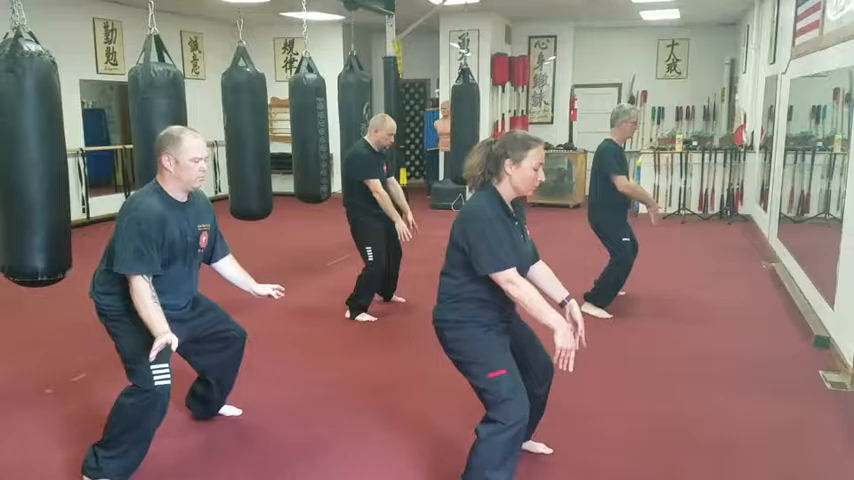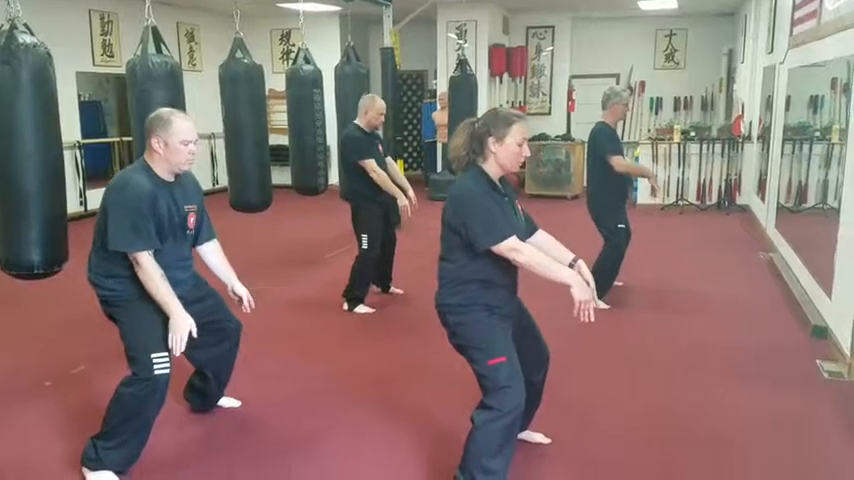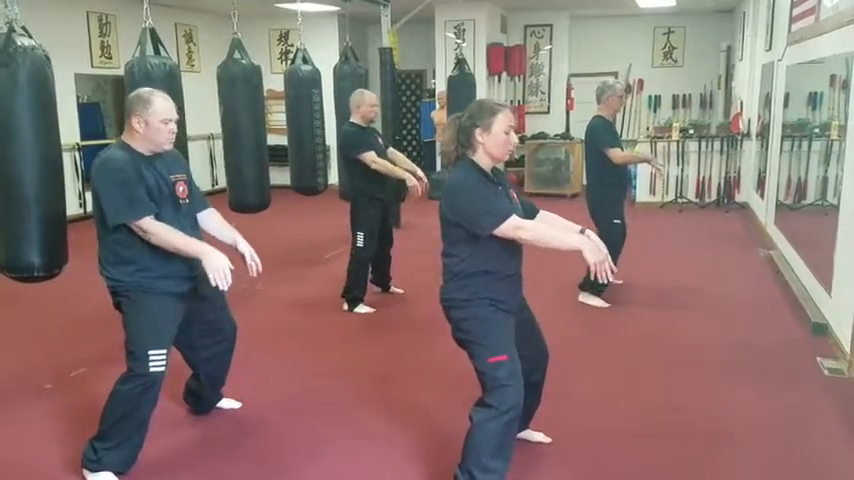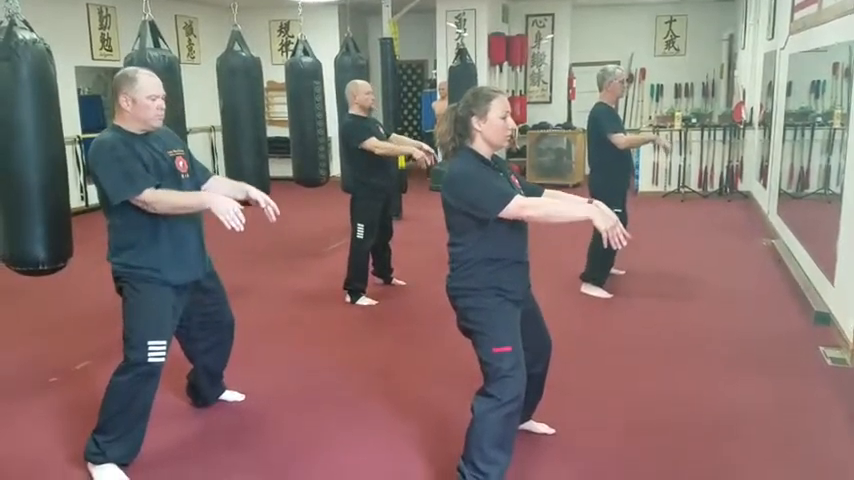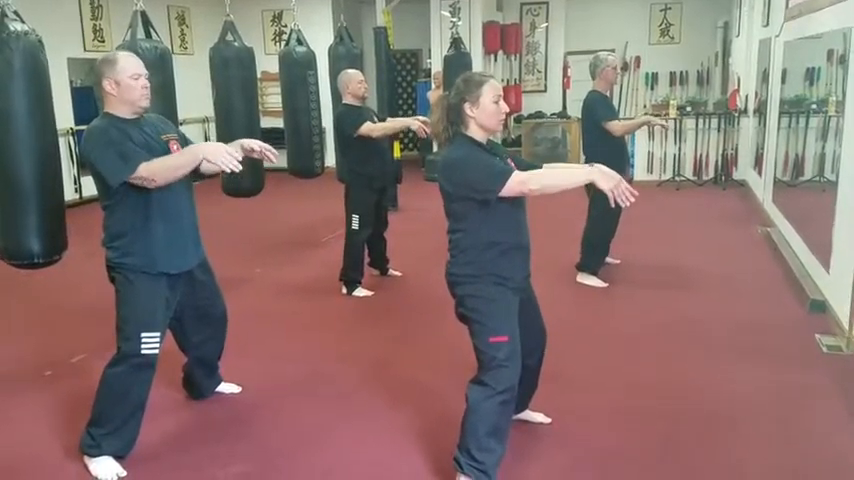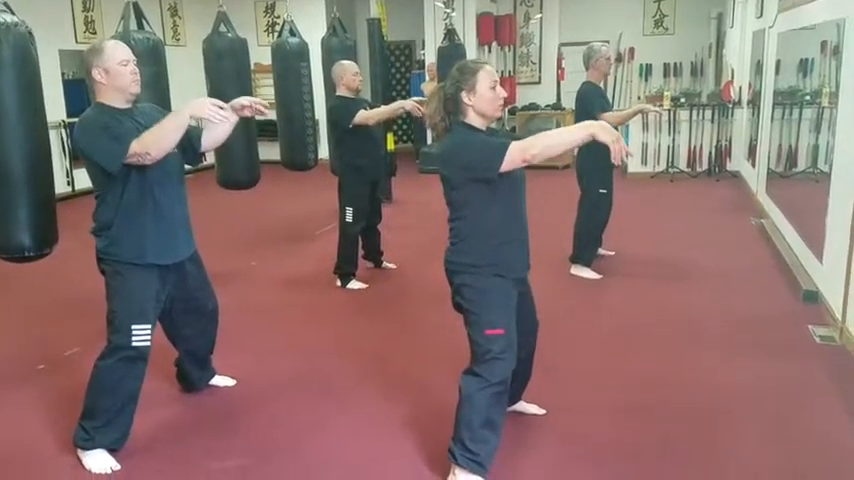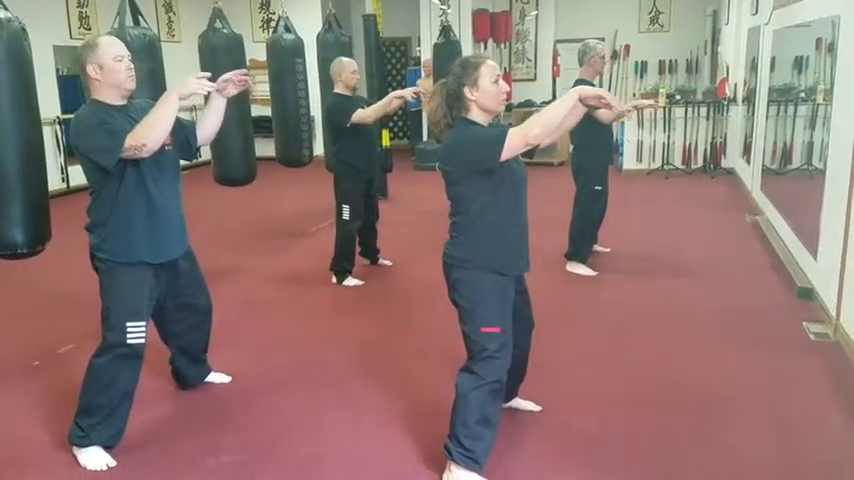
dt=0.5s
person 1, frame 1
left shoulder: (199, 203)
right shoulder: (144, 212)
left elbow: (220, 257)
right elbow: (139, 282)
left wrist: (254, 286)
right wrist: (162, 331)
left hip: (181, 301)
right hip: (129, 308)
left knee: (231, 338)
right knee: (154, 387)
left ankle: (205, 403)
person 1, frame 2
left shoulder: (188, 184)
right shoulder: (131, 189)
left elbow: (206, 241)
right elbow: (142, 260)
left wrist: (233, 282)
right wrist: (176, 313)
left hip: (180, 281)
right hip: (129, 290)
left knee: (226, 328)
right knee: (153, 373)
left ankle: (204, 395)
person 1, frame 3
left shoulder: (173, 159)
right shoulder: (113, 166)
left elbow: (201, 210)
right elbow: (146, 227)
left wrist: (238, 240)
right wrist: (204, 252)
left hip: (188, 276)
right hip: (144, 285)
left knee: (220, 333)
right knee: (146, 371)
left ankle: (204, 398)
person 1, frame 4
left shoulder: (168, 138)
right shoulder: (109, 148)
left elbow: (205, 180)
right elbow: (150, 199)
left wrist: (245, 190)
right wrist: (210, 202)
left hip: (194, 264)
right hip: (147, 274)
left knee: (217, 327)
right knee: (144, 362)
left ankle: (207, 389)
person 1, frame 5
left shoulder: (159, 124)
right shoulder: (101, 135)
left elbow: (200, 165)
right elbow: (149, 175)
left wrist: (237, 148)
right wrist: (202, 148)
left hip: (187, 253)
right hip: (141, 264)
left knee: (209, 319)
right knee: (137, 355)
left ankle: (203, 381)
person 1, frame 6
left shoulder: (151, 112)
right shoulder: (93, 125)
left elbow: (200, 144)
right elbow: (144, 152)
left wrist: (231, 113)
right wrist: (188, 110)
left hip: (177, 245)
right hip: (131, 256)
left knee: (200, 313)
right knee: (129, 346)
left ankle: (197, 373)
right ankle: (93, 440)
person 1, frame 7
left shoulder: (146, 107)
right shoulder: (89, 121)
left elbow: (197, 139)
right elbow: (141, 145)
left wrist: (218, 97)
right wrist: (176, 94)
left hip: (171, 243)
right hip: (125, 255)
left knee: (193, 311)
right knee: (123, 344)
left ankle: (192, 371)
right ankle: (87, 437)
person 2, frame 1
left shoulder: (513, 208)
right shoulder: (480, 215)
left elbow: (533, 264)
right elbow: (510, 281)
left wrist: (568, 302)
right wrist: (557, 325)
left hip: (499, 314)
right hip: (468, 323)
left knee: (539, 371)
right knee: (510, 408)
left ankle: (518, 437)
person 2, frame 2
left shoulder: (501, 187)
right shoulder: (469, 194)
left elbow: (534, 234)
right elbow: (515, 251)
left wrist: (576, 262)
right wrist: (570, 279)
left hip: (501, 299)
right hip: (471, 307)
left knee: (535, 360)
right knee: (506, 394)
left ankle: (515, 428)
person 2, frame 3
left shoulder: (495, 178)
right shoulder: (463, 186)
left elbow: (537, 214)
right elbow: (519, 230)
left wrist: (584, 232)
right wrist: (582, 244)
left hip: (505, 294)
right hip: (475, 302)
left knee: (534, 360)
right knee: (503, 390)
left ankle: (515, 426)
person 2, frame 4
left shoulder: (496, 166)
right shoulder: (464, 175)
left elbow: (542, 194)
right elbow: (526, 209)
left wrist: (592, 203)
right wrist: (591, 211)
left hip: (511, 284)
right hip: (482, 292)
left knee: (537, 351)
right knee: (505, 380)
left ankle: (518, 417)
person 2, frame 5
left shoulder: (491, 152)
right shoulder: (459, 160)
left elbow: (540, 169)
right elbow: (527, 184)
left wrist: (594, 170)
right wrist: (593, 173)
left hip: (509, 273)
right hip: (480, 280)
left knee: (532, 342)
right knee: (499, 367)
left ankle: (514, 407)
person 2, frame 6
left shoulder: (489, 139)
right shoulder: (460, 147)
left elbow: (528, 149)
right elbow: (529, 152)
left wrist: (590, 131)
right wrist: (591, 128)
left hip: (506, 264)
right hip: (480, 271)
left knee: (523, 334)
right knee: (493, 359)
left ankle: (508, 398)
person 2, frame 7
left shoulder: (492, 134)
right shoulder: (462, 142)
left elbow: (546, 136)
right elbow: (530, 135)
left wrist: (583, 103)
right wrist: (577, 93)
left hip: (504, 263)
right hip: (476, 268)
left knee: (518, 331)
right knee: (489, 356)
left ankle: (504, 394)
person 3, frame 1
left shoulder: (615, 149)
right shoulder: (608, 150)
left elbow: (626, 182)
right elbow: (623, 186)
left wrist: (647, 201)
right wrist: (650, 203)
left hip: (613, 212)
right hip: (604, 214)
left knee: (630, 249)
right knee: (623, 257)
left ankle: (607, 286)
right ankle: (592, 301)
person 3, frame 2
left shoulder: (608, 131)
right shoulder: (602, 132)
left elbow: (619, 164)
right elbow: (620, 165)
left wrist: (644, 173)
right wrist: (648, 174)
left hip: (611, 198)
right hip: (603, 199)
left knee: (622, 238)
right knee: (616, 243)
left ankle: (604, 277)
right ankle: (592, 292)
person 3, frame 3
left shoulder: (605, 124)
right shoulder: (598, 125)
left elbow: (616, 157)
right elbow: (617, 157)
left wrist: (640, 163)
right wrist: (648, 158)
left hip: (610, 192)
right hip: (602, 194)
left knee: (616, 236)
right knee: (609, 240)
right ankle: (588, 290)
person 3, frame 4
left shoulder: (608, 111)
right shoulder: (601, 112)
right elbow: (621, 142)
right wrist: (652, 137)
left hip: (613, 180)
right hip: (605, 181)
left ankle: (604, 266)
right ankle: (590, 281)
person 3, frame 5
left shoulder: (602, 99)
right shoulder: (594, 100)
right elbow: (616, 129)
left wrist: (637, 131)
right wrist: (646, 120)
left hip: (609, 167)
left knee: (610, 214)
right knee: (600, 216)
left ankle: (599, 255)
right ankle: (586, 270)
person 3, frame 6
left shoulder: (595, 90)
right shoulder: (588, 92)
left elbow: (608, 120)
right elbow: (610, 120)
left wrist: (635, 111)
right wrist: (639, 108)
left hip: (600, 159)
right hip: (592, 160)
left knee: (601, 206)
right knee: (591, 207)
left ankle: (592, 246)
right ankle: (579, 262)
person 3, frame 7
left shoulder: (589, 86)
right shoulder: (582, 88)
left elbow: (603, 116)
right elbow: (606, 116)
left wrist: (627, 108)
right wrist: (634, 105)
left hip: (595, 156)
right hip: (587, 158)
left knee: (597, 202)
right knee: (587, 204)
left ankle: (588, 243)
right ankle: (574, 259)
person 4, frame 1
left shoulder: (380, 153)
right shoulder: (360, 155)
left elbow: (392, 184)
right elbow: (377, 191)
left wrist: (407, 212)
right wrist: (397, 220)
left hip: (379, 212)
right hip: (362, 215)
left knee: (394, 252)
right knee: (376, 262)
left ankle: (386, 292)
right ankle: (355, 308)
person 4, frame 2
left shoulder: (373, 136)
right shoulder: (352, 137)
left elbow: (389, 163)
right elbow: (374, 171)
left wrist: (408, 189)
right wrist: (399, 196)
left hip: (381, 199)
right hip: (364, 202)
left knee: (388, 242)
right knee: (369, 250)
left ankle: (382, 283)
right ankle: (352, 300)
person 4, frame 3
left shoulder: (371, 131)
right shoulder: (350, 134)
left elbow: (392, 153)
right elbow: (374, 162)
left wrist: (415, 169)
right wrist: (406, 177)
left hip: (382, 198)
right hip: (365, 201)
left knee: (384, 243)
right knee: (363, 248)
left ankle: (382, 283)
right ankle: (352, 300)
person 4, frame 4
left shoulder: (372, 122)
right shoulder: (351, 125)
left elbow: (394, 138)
right elbow: (377, 147)
left wrist: (420, 144)
right wrist: (412, 151)
left hip: (382, 189)
right hip: (366, 192)
left knee: (383, 235)
right knee: (363, 239)
left ankle: (384, 274)
right ankle: (354, 292)
person 4, frame 5
left shoulder: (367, 111)
right shoulder: (345, 115)
left elbow: (388, 123)
right elbow: (375, 131)
left wrist: (412, 120)
right wrist: (408, 123)
left hip: (378, 180)
right hip: (360, 183)
left knee: (379, 225)
right knee: (358, 231)
left ankle: (380, 265)
right ankle: (350, 283)
person 4, frame 6
left shoulder: (361, 102)
right shoulder: (338, 107)
left elbow: (382, 112)
right elbow: (370, 118)
left wrist: (406, 104)
right wrist: (401, 104)
left hip: (371, 172)
right hip: (353, 175)
left knee: (372, 218)
right knee: (352, 223)
left ankle: (375, 257)
right ankle: (344, 275)
person 4, frame 7
left shoulder: (358, 100)
right shoulder: (336, 105)
left elbow: (386, 110)
right elbow: (368, 117)
left wrist: (402, 98)
right wrist: (393, 94)
left hip: (368, 170)
right hip: (349, 173)
left knee: (370, 215)
right knee: (349, 221)
left ankle: (371, 255)
right ankle: (340, 272)
